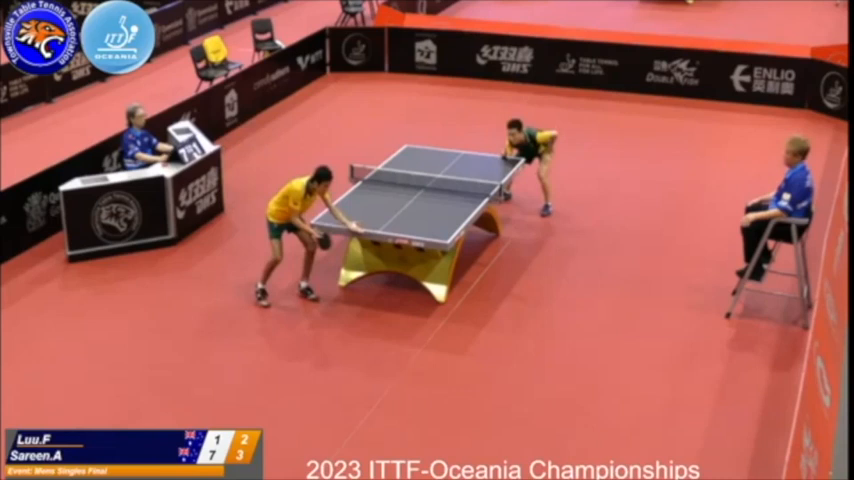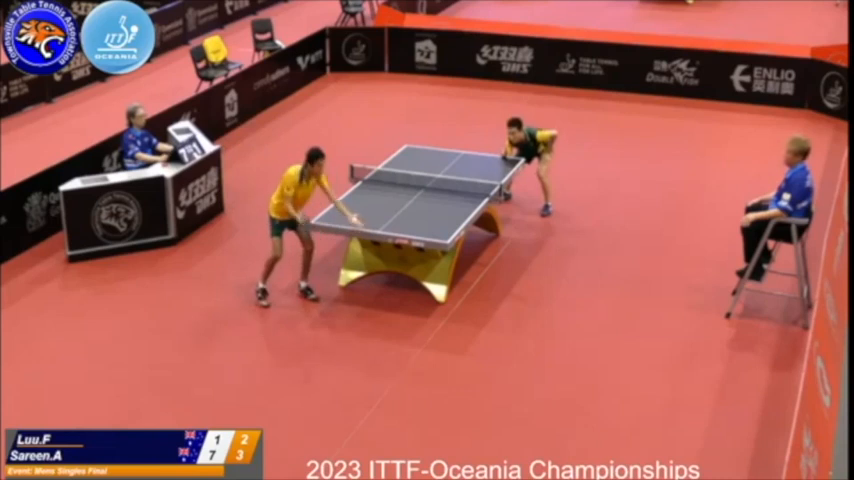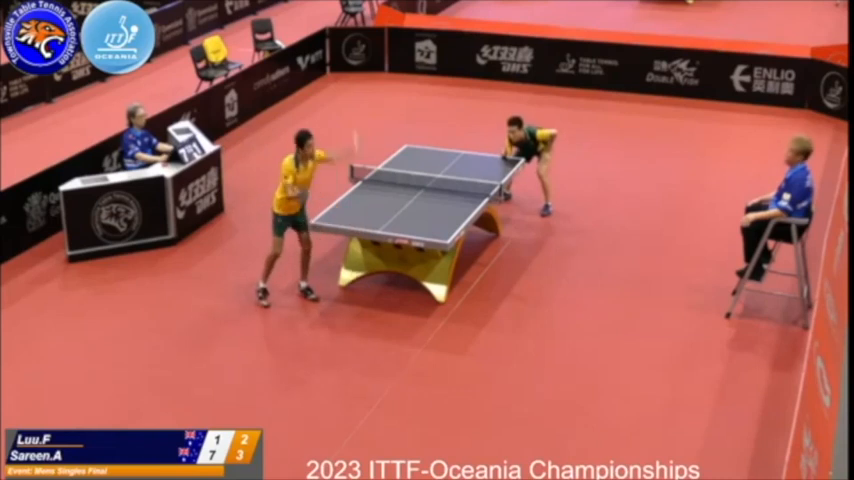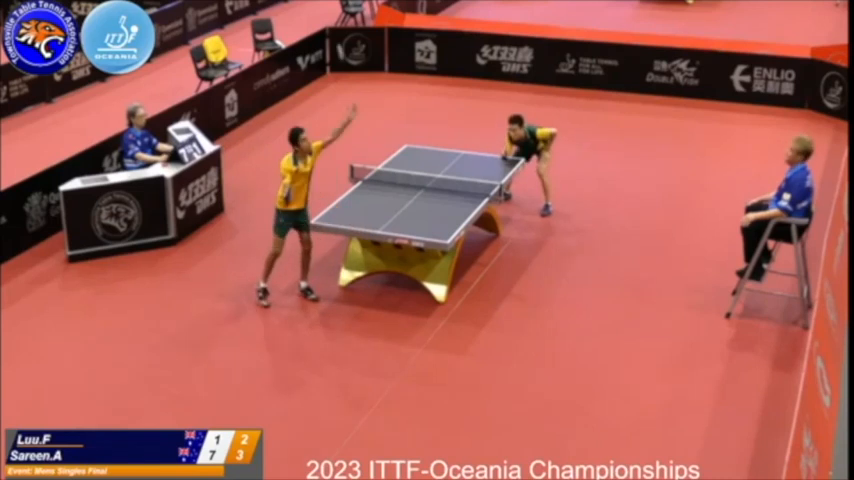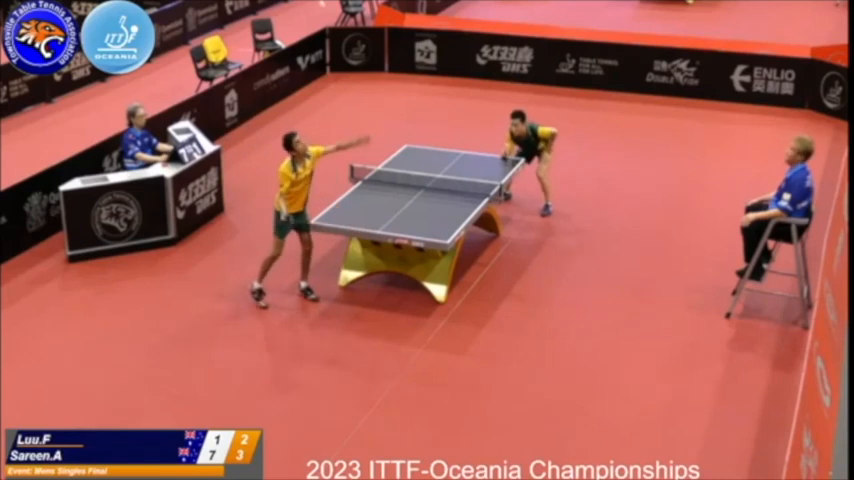
dt=0.2s
person 1, frame 1
left shoulder: (319, 187)
right shoulder: (297, 189)
left elbow: (331, 207)
right elbow: (295, 218)
left wrist: (349, 224)
right wrist: (312, 232)
left hip: (294, 217)
right hip: (276, 217)
left knee: (311, 247)
right knee: (277, 257)
left ankle: (303, 285)
right ankle: (260, 288)
person 1, frame 2
left shoulder: (318, 175)
right shoulder: (292, 175)
left elbow: (331, 196)
right elbow: (287, 203)
left wrist: (349, 216)
right wrist: (297, 217)
left hip: (299, 214)
right hip: (278, 213)
left knee: (309, 247)
right knee: (276, 254)
left ankle: (303, 285)
right ankle: (261, 287)
person 1, frame 3
left shoulder: (313, 156)
right shoulder: (288, 164)
left elbow: (330, 158)
right elbow: (288, 192)
right wrist: (295, 194)
left hip: (299, 209)
right hip: (282, 212)
left knee: (307, 246)
right knee: (276, 251)
left ankle: (303, 285)
right ankle: (262, 287)
person 1, frame 4
left shoulder: (312, 150)
right shoulder: (287, 164)
left elbow: (332, 137)
right elbow: (284, 187)
left wrist: (348, 120)
right wrist: (284, 196)
left hip: (301, 208)
right hip: (285, 210)
left knee: (307, 246)
right knee: (276, 251)
left ankle: (304, 285)
right ankle: (262, 287)
person 1, frame 5
left shoulder: (311, 154)
right shoulder: (285, 170)
left elbow: (334, 148)
right elbow: (281, 196)
left wrist: (356, 142)
right wrist: (284, 211)
left hip: (300, 209)
right hip: (285, 213)
left knee: (308, 247)
right knee: (276, 252)
left ankle: (303, 285)
right ankle: (257, 287)
person 2, frame 1
left shoulder: (798, 178)
right shoulder: (797, 171)
left elbow: (784, 211)
right elbow: (781, 193)
left wrist: (755, 216)
right wrist: (760, 199)
right hip: (789, 213)
left knee: (749, 226)
right knee: (751, 209)
left ankle: (756, 267)
right ankle: (763, 256)
person 2, frame 2
left shoulder: (799, 178)
right shoulder: (797, 170)
left elbow: (784, 211)
right elbow: (781, 193)
left wrist: (755, 216)
right wrist: (760, 199)
right hip: (788, 213)
left knee: (749, 226)
right knee: (751, 209)
left ankle: (757, 267)
right ankle: (764, 257)
person 2, frame 3
left shoulder: (798, 178)
right shoulder: (797, 170)
left elbow: (784, 211)
right elbow: (781, 193)
left wrist: (755, 216)
right wrist: (760, 199)
right hip: (789, 212)
left knee: (750, 227)
right knee: (751, 209)
left ankle: (757, 267)
right ankle: (764, 257)
person 2, frame 4
left shoulder: (798, 178)
right shoulder: (797, 171)
left elbow: (784, 211)
right elbow: (781, 193)
left wrist: (755, 216)
right wrist: (760, 199)
right hip: (789, 213)
left knee: (750, 226)
right knee: (751, 208)
left ankle: (757, 267)
right ankle: (764, 256)
person 2, frame 5
left shoulder: (798, 178)
right shoulder: (797, 170)
left elbow: (784, 211)
right elbow: (781, 193)
left wrist: (755, 216)
right wrist: (760, 199)
right hip: (789, 213)
left knee: (749, 226)
right knee: (751, 208)
left ankle: (756, 267)
right ankle: (764, 256)
person 3, frame 1
left shoulder: (535, 136)
right shoulder: (511, 140)
left elbow: (555, 134)
right elbow: (508, 156)
left wrist: (549, 150)
right wrist: (505, 154)
left hip: (543, 149)
right hip: (527, 149)
left knee: (541, 174)
left ankle: (548, 204)
right ankle: (506, 192)
person 3, frame 2
left shoulder: (535, 135)
right shoulder: (511, 139)
left elbow: (554, 133)
right elbow: (507, 156)
left wrist: (549, 150)
right wrist: (505, 154)
left hip: (542, 149)
right hip: (526, 149)
left knee: (541, 174)
left ankle: (548, 204)
right ankle: (506, 192)
person 3, frame 3
left shoulder: (535, 134)
right shoulder: (511, 138)
left elbow: (554, 133)
right elbow: (507, 154)
left wrist: (548, 149)
right wrist: (506, 154)
left hip: (541, 148)
right hip: (525, 148)
left knee: (541, 173)
left ankle: (548, 204)
right ankle: (506, 192)
person 3, frame 4
left shoulder: (534, 132)
right shoulder: (511, 136)
left elbow: (554, 132)
right elbow: (507, 152)
left wrist: (547, 148)
right wrist: (506, 153)
left hip: (541, 147)
right hip: (525, 147)
left knee: (541, 172)
left ankle: (548, 204)
right ankle: (506, 192)
person 3, frame 5
left shoulder: (536, 131)
right shoulder: (512, 133)
left elbow: (554, 132)
right elbow: (509, 149)
left wrist: (547, 150)
right wrist: (506, 152)
left hip: (542, 148)
right hip: (526, 148)
left knee: (540, 174)
left ankle: (548, 204)
right ankle: (506, 192)
